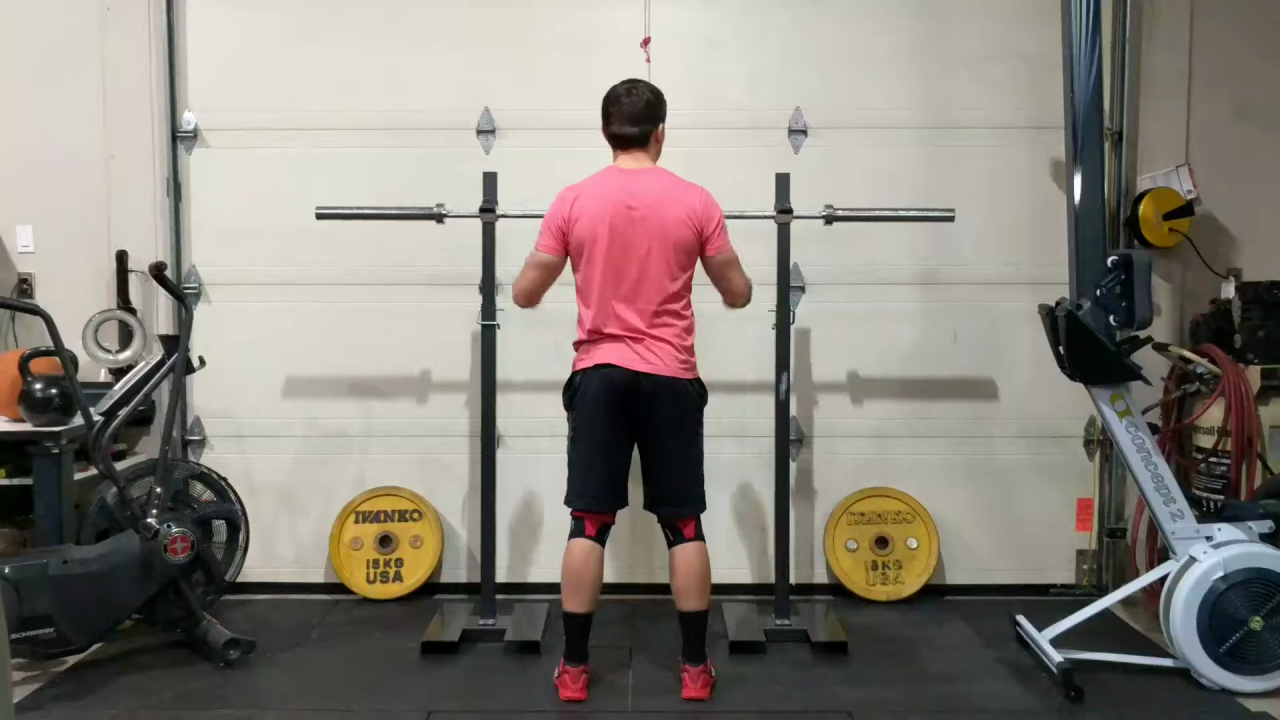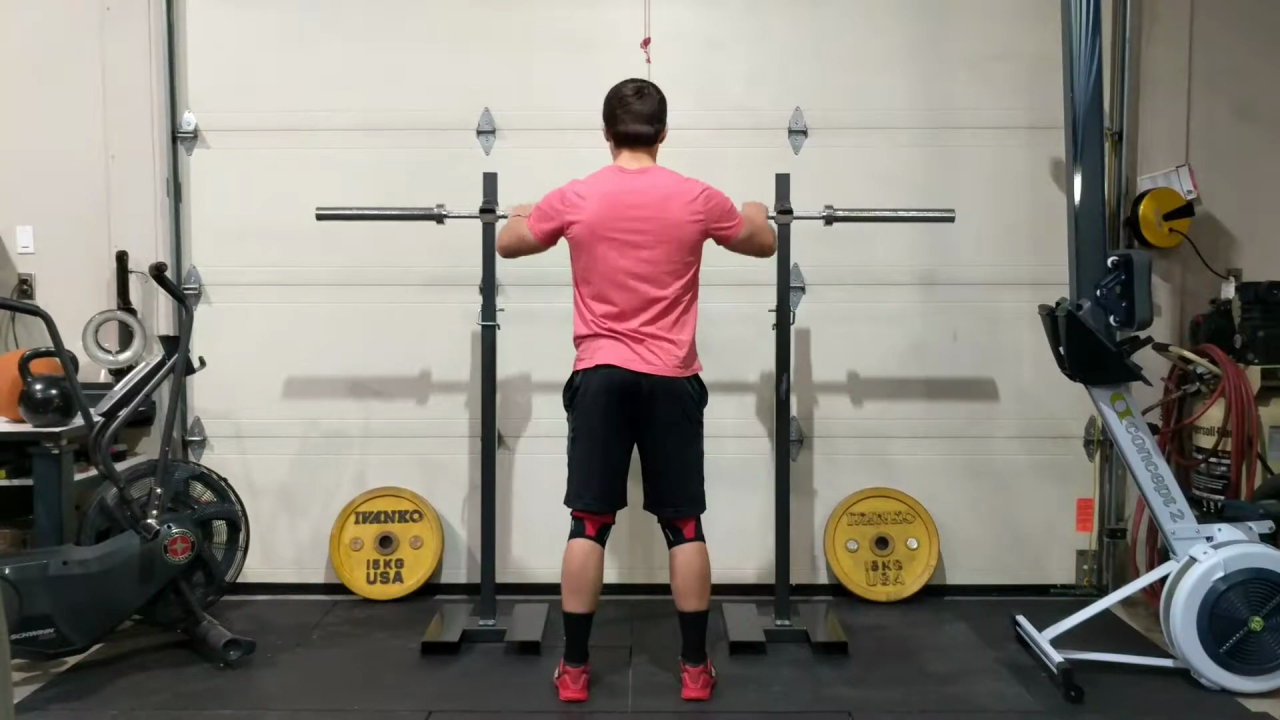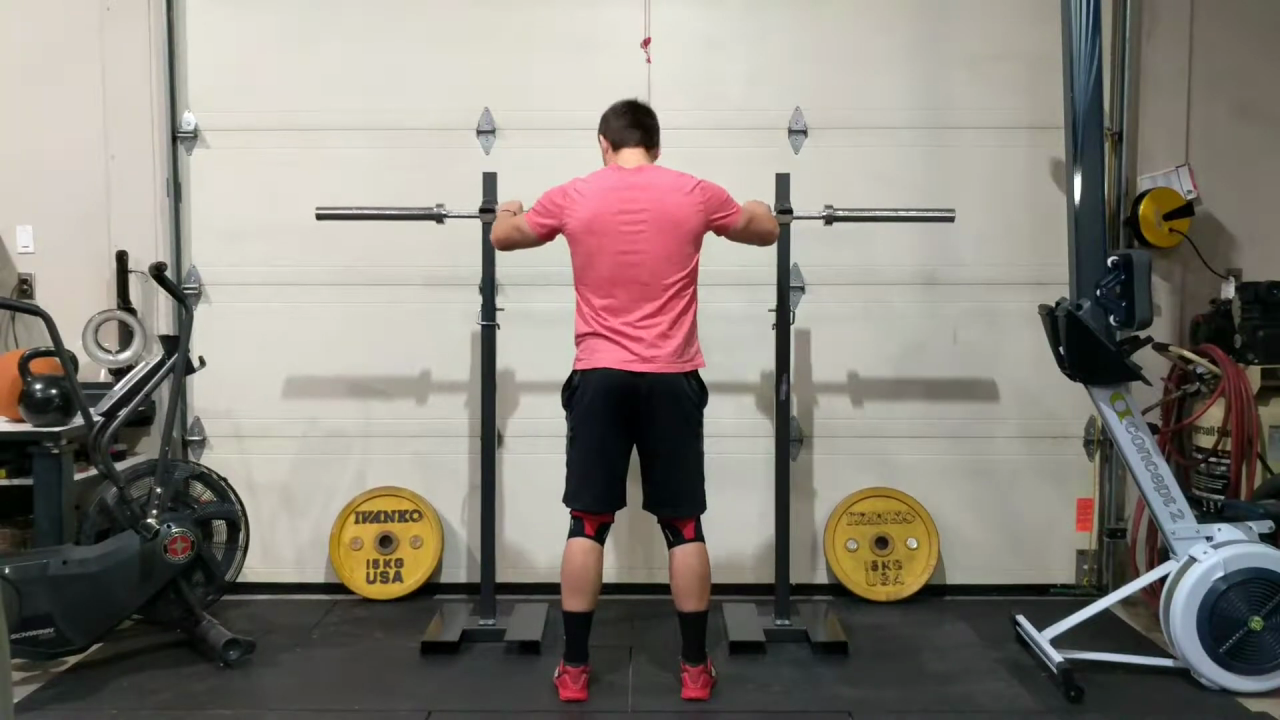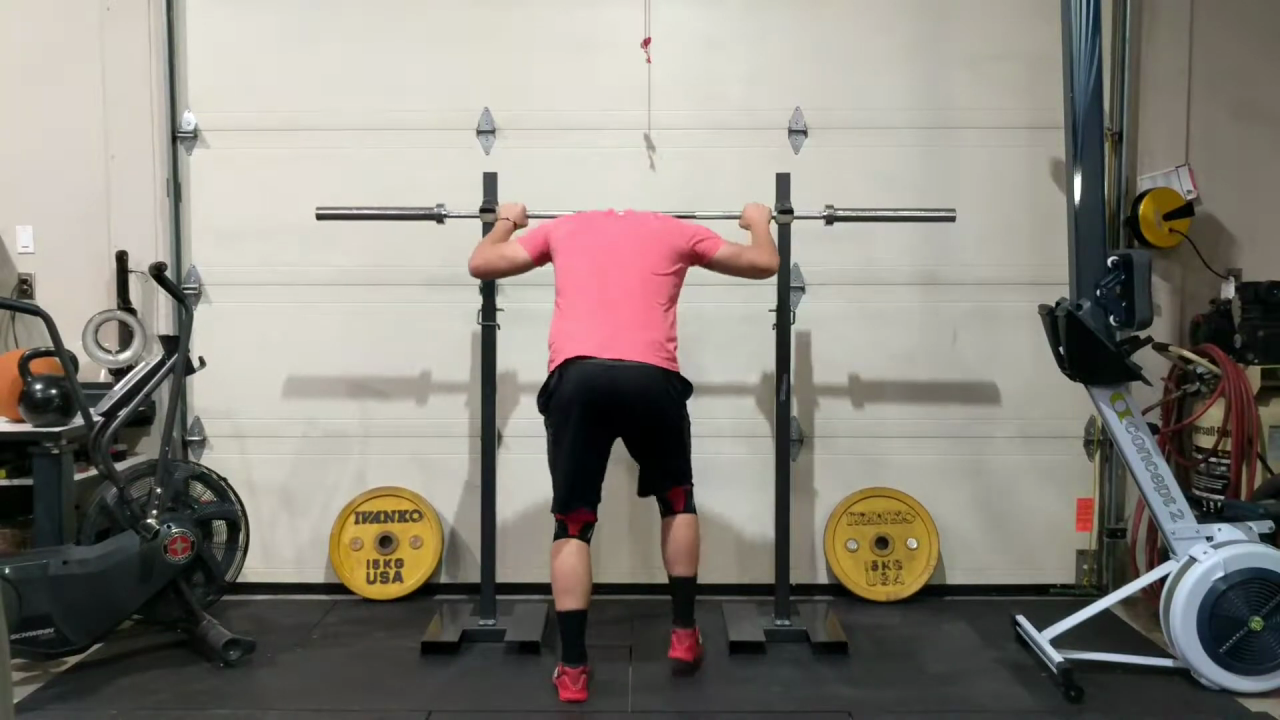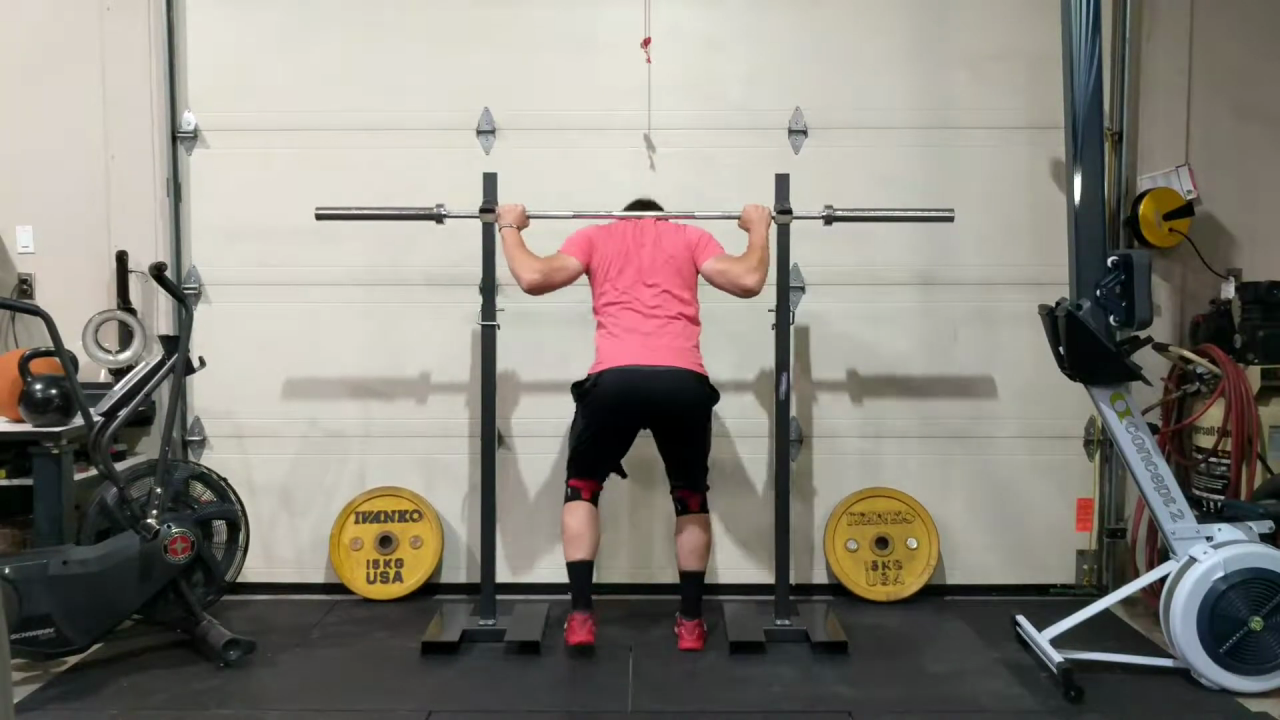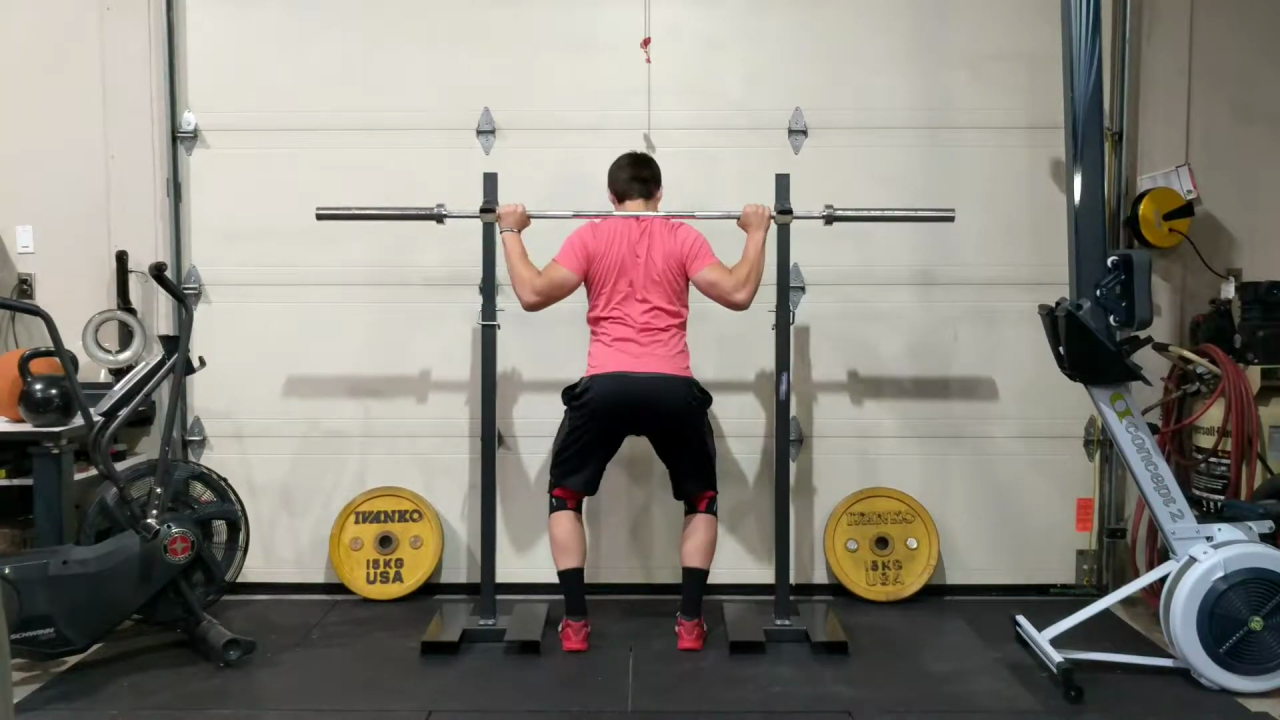
dt=0.5s
person 1, frame 1
left shoulder: (573, 201)
right shoulder: (695, 202)
left elbow: (524, 293)
right elbow: (738, 294)
left wrist: (541, 275)
right wrist: (730, 278)
left hip: (599, 377)
right hip: (672, 380)
left knee: (589, 525)
right knee: (684, 526)
left ankle: (574, 668)
right ankle: (695, 668)
person 1, frame 2
left shoulder: (574, 198)
right shoulder: (696, 199)
left elbow: (508, 244)
right elbow: (764, 242)
left wrist: (518, 215)
right wrist: (756, 212)
left hip: (600, 378)
right hip: (671, 383)
left knee: (588, 524)
right knee: (684, 526)
left ankle: (574, 668)
right ankle: (695, 667)
person 1, frame 3
left shoulder: (573, 197)
right shoulder: (695, 195)
left elbow: (504, 237)
right elbow: (765, 232)
left wrist: (507, 213)
right wrist: (757, 209)
left hip: (599, 378)
right hip: (672, 380)
left knee: (587, 525)
right knee: (683, 527)
left ankle: (574, 667)
right ankle: (695, 667)
person 1, frame 4
left shoulder: (565, 227)
right shoulder: (675, 231)
left elbow: (480, 264)
right elbow: (764, 263)
left wrist: (506, 222)
right wrist: (759, 224)
left hip: (577, 376)
right hip: (652, 378)
left knee: (572, 523)
right knee: (676, 498)
left ankle: (573, 668)
right ankle: (684, 631)
person 1, frame 5
left shoulder: (595, 237)
right shoulder: (689, 236)
left elbow: (533, 278)
right elbow: (749, 281)
left wrist: (509, 227)
right wrist: (758, 228)
left hip: (615, 379)
right hip: (683, 381)
left knee: (581, 488)
right knee: (691, 498)
left ankle: (581, 615)
right ankle: (690, 622)
person 1, frame 6
left shoulder: (589, 237)
right shoulder: (683, 238)
left elbow: (532, 295)
right elbow: (738, 294)
left wrist: (511, 232)
right wrist: (756, 233)
left hip: (605, 387)
right hip: (672, 389)
left knee: (565, 496)
right knee: (701, 499)
left ankle: (575, 622)
right ankle: (690, 621)
